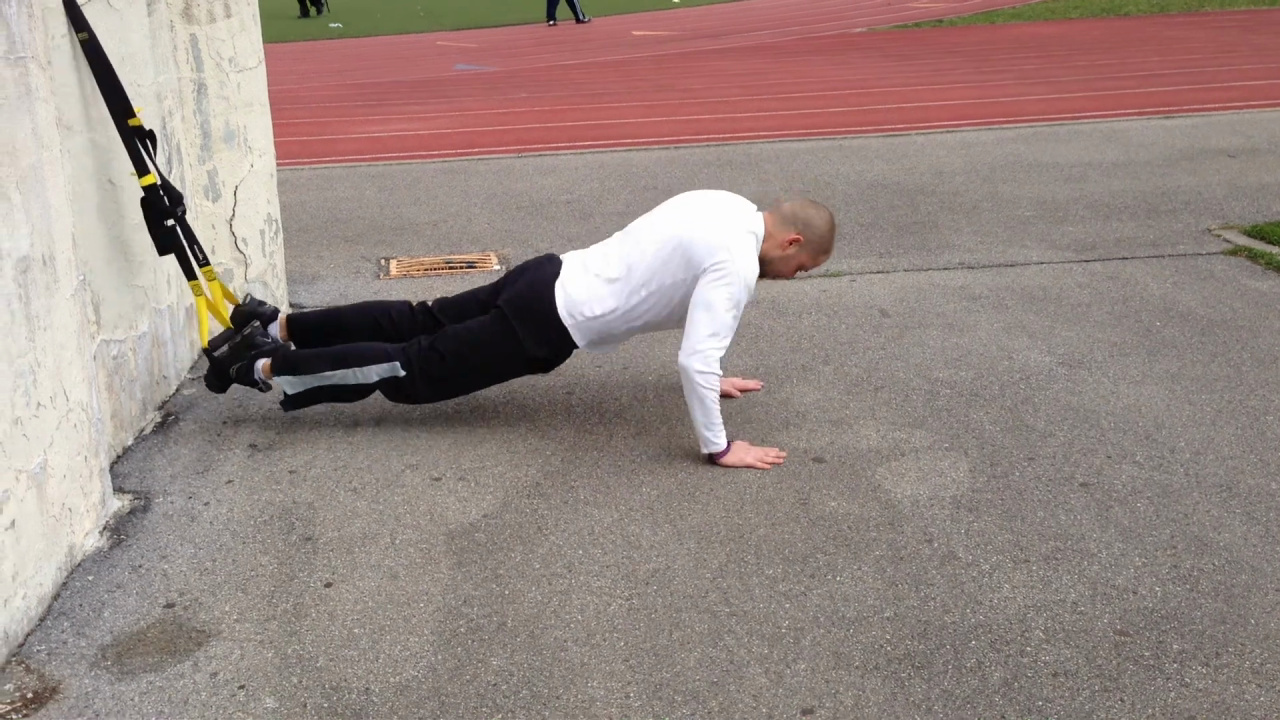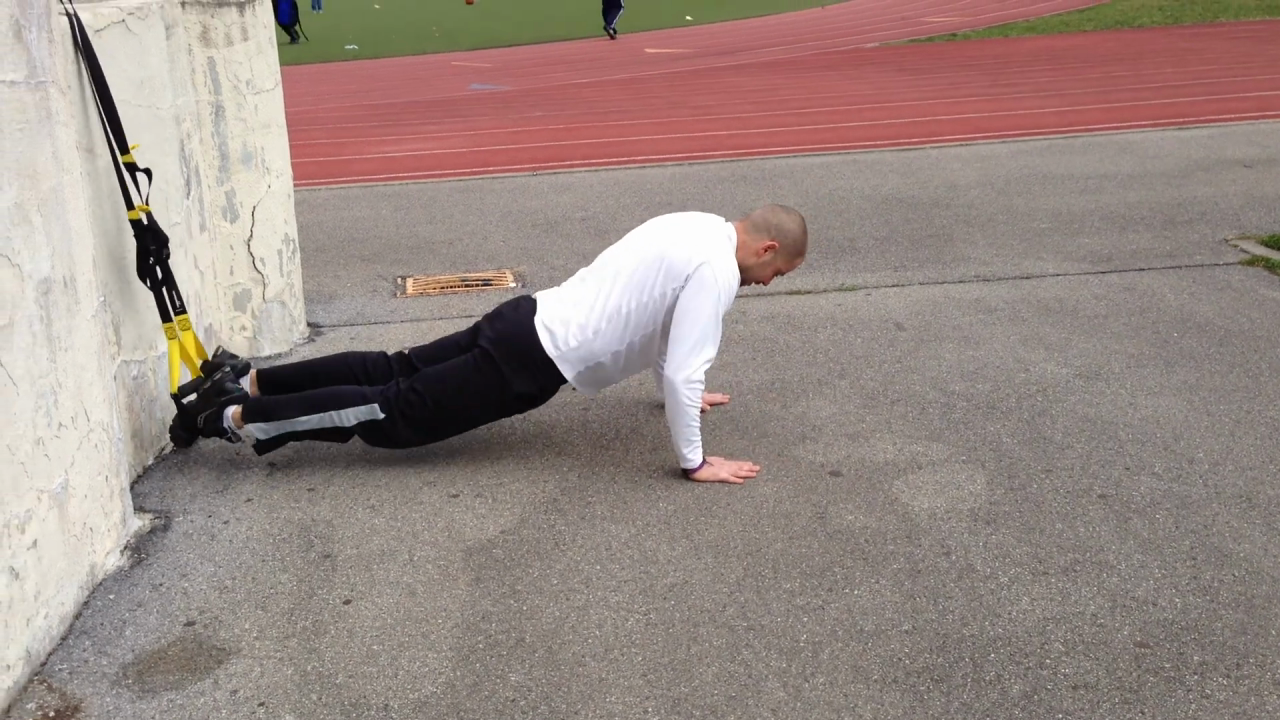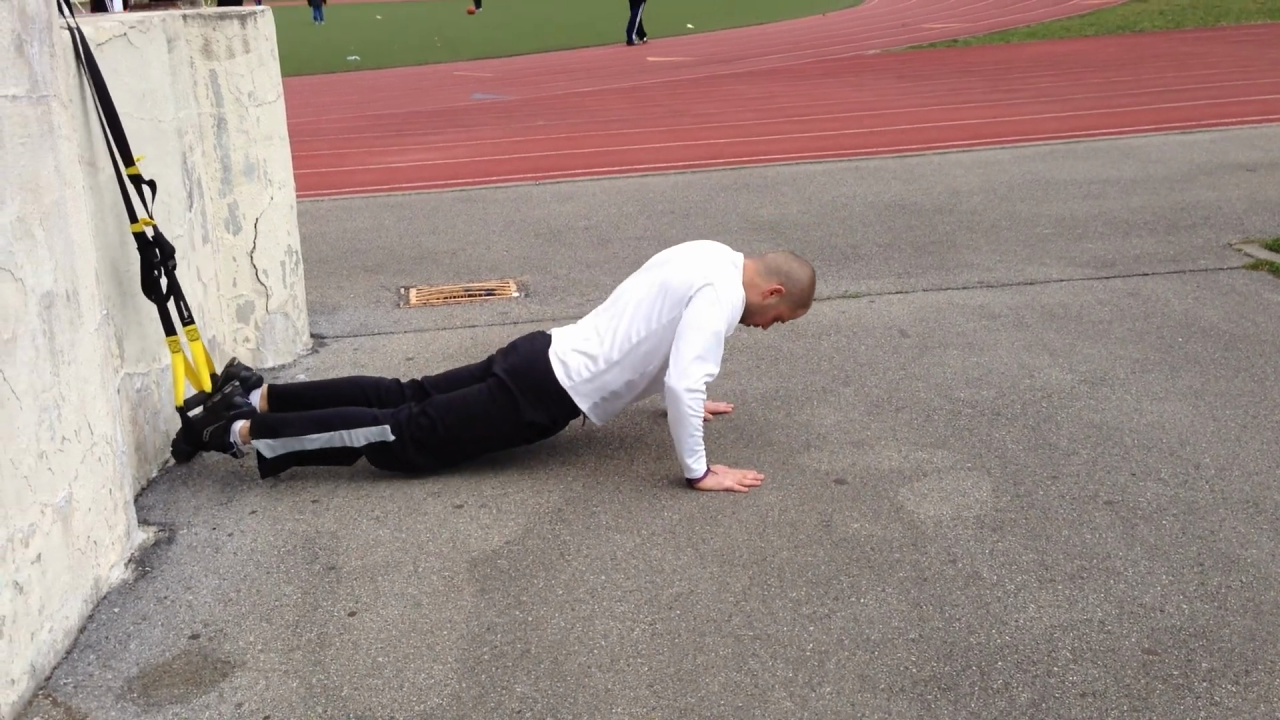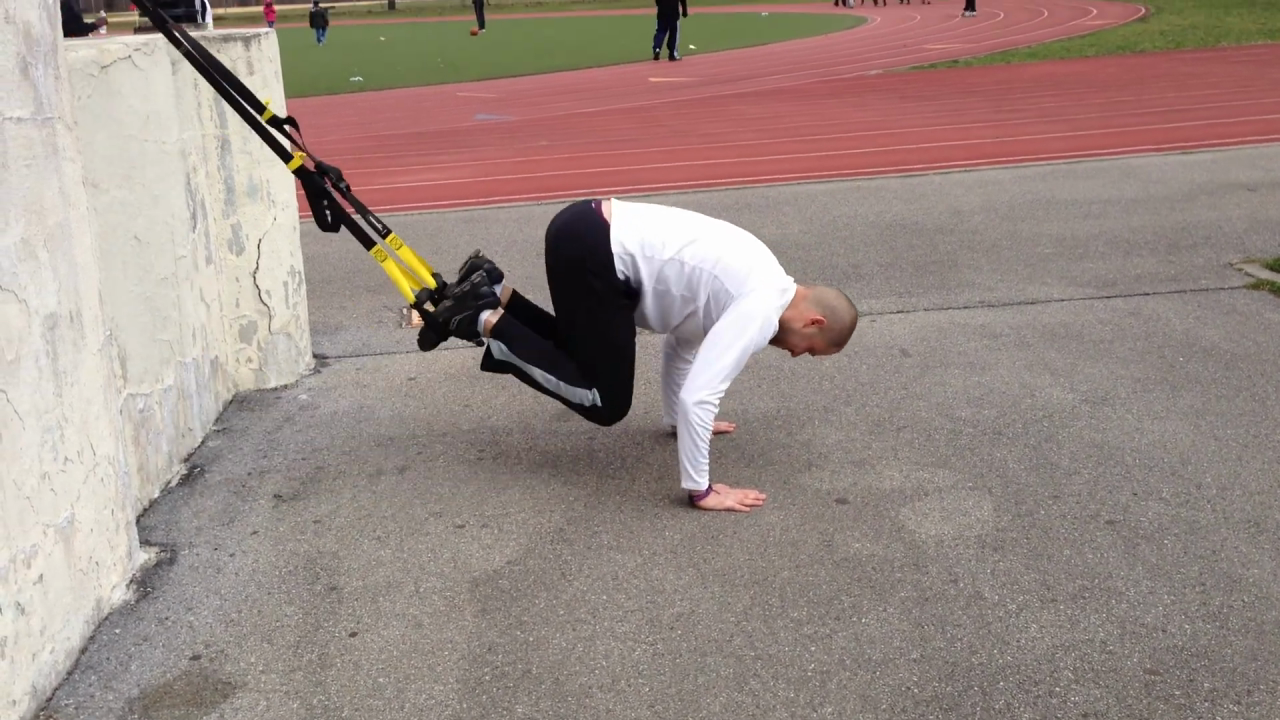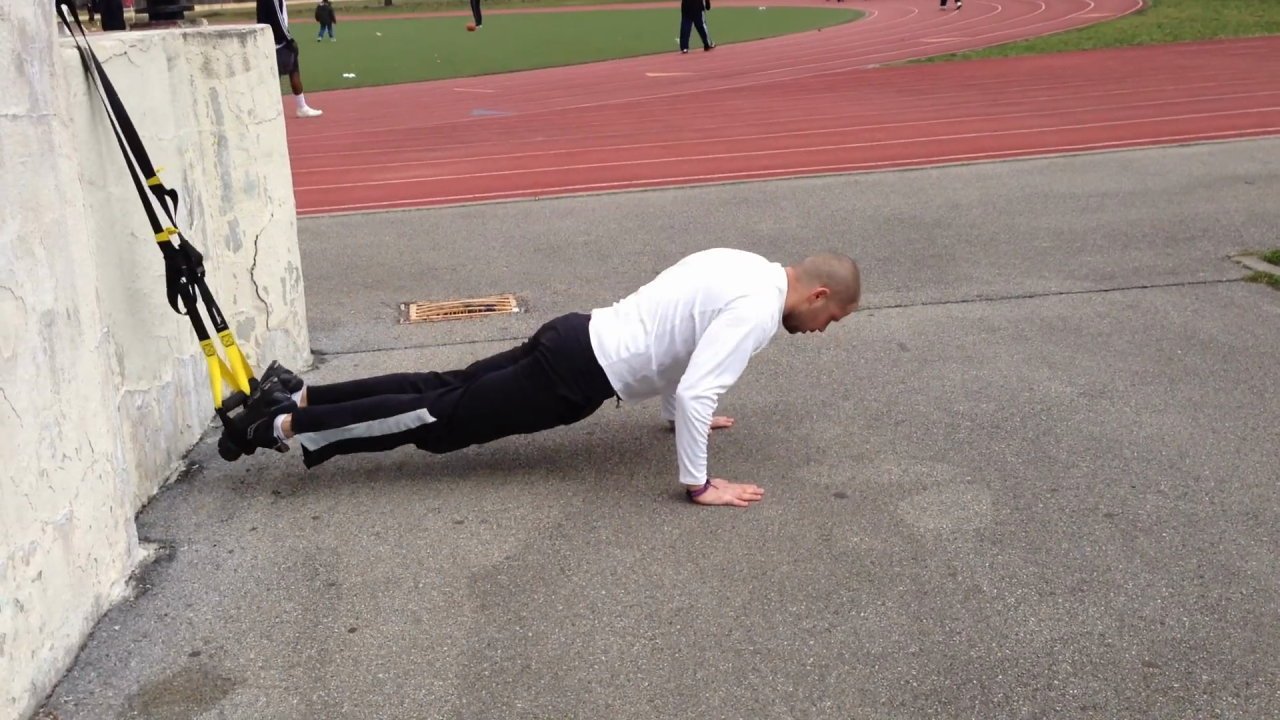
dt=1s
person 1, frame 1
left shoulder: (726, 206)
right shoulder: (737, 264)
right elbow: (693, 360)
left wrist: (712, 378)
right wrist: (718, 447)
left hip: (549, 279)
right hip: (551, 325)
left knee: (420, 322)
right knee: (414, 370)
left ankle: (276, 323)
right ankle: (265, 365)
person 1, frame 2
left shoulder: (699, 227)
right shoulder: (716, 271)
right elbow: (683, 372)
left wrist: (678, 393)
right wrist: (694, 462)
left hip: (529, 321)
right hip: (536, 358)
left knee: (395, 372)
right knee: (394, 413)
left ankle: (246, 378)
right ankle: (236, 414)
person 1, frame 3
left shoulder: (710, 256)
right shoulder: (725, 294)
right elbow: (683, 382)
left wrist: (686, 399)
right wrist: (699, 470)
left hip: (544, 357)
right hip: (547, 395)
left knee: (406, 400)
right knee: (407, 437)
left ankle: (257, 393)
right ankle: (244, 430)
person 1, frame 4
left shoulder: (756, 282)
right shoulder: (763, 309)
left elbow: (682, 333)
right elbow: (697, 395)
left wrist: (677, 419)
right wrist: (700, 489)
left hip: (587, 228)
right hip: (593, 247)
left knee: (589, 356)
right knee: (606, 401)
left ankle: (493, 296)
right ankle: (488, 323)
person 1, frame 5
left shoulder: (743, 267)
right shoulder: (760, 308)
right elbow: (696, 392)
left wrist: (677, 413)
right wrist: (698, 483)
left hip: (578, 341)
right hip: (580, 374)
left knee: (446, 390)
right knee: (444, 421)
left ankle: (296, 395)
right ankle: (287, 425)
